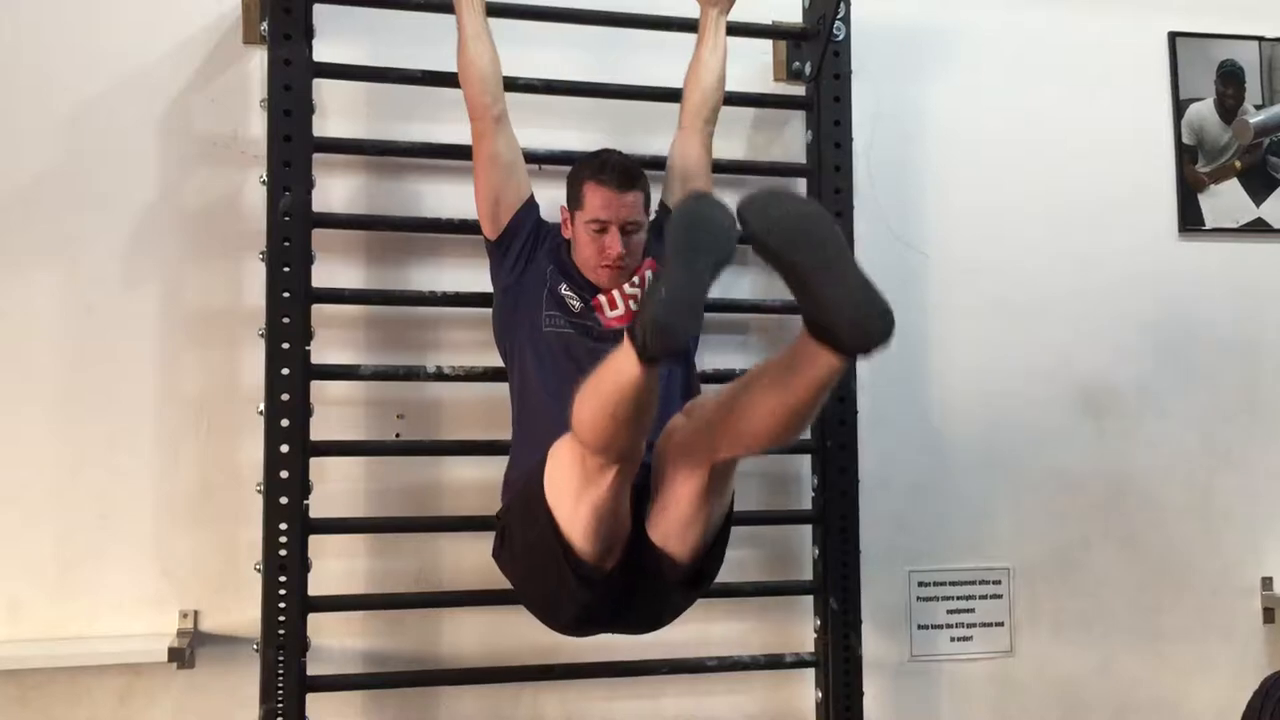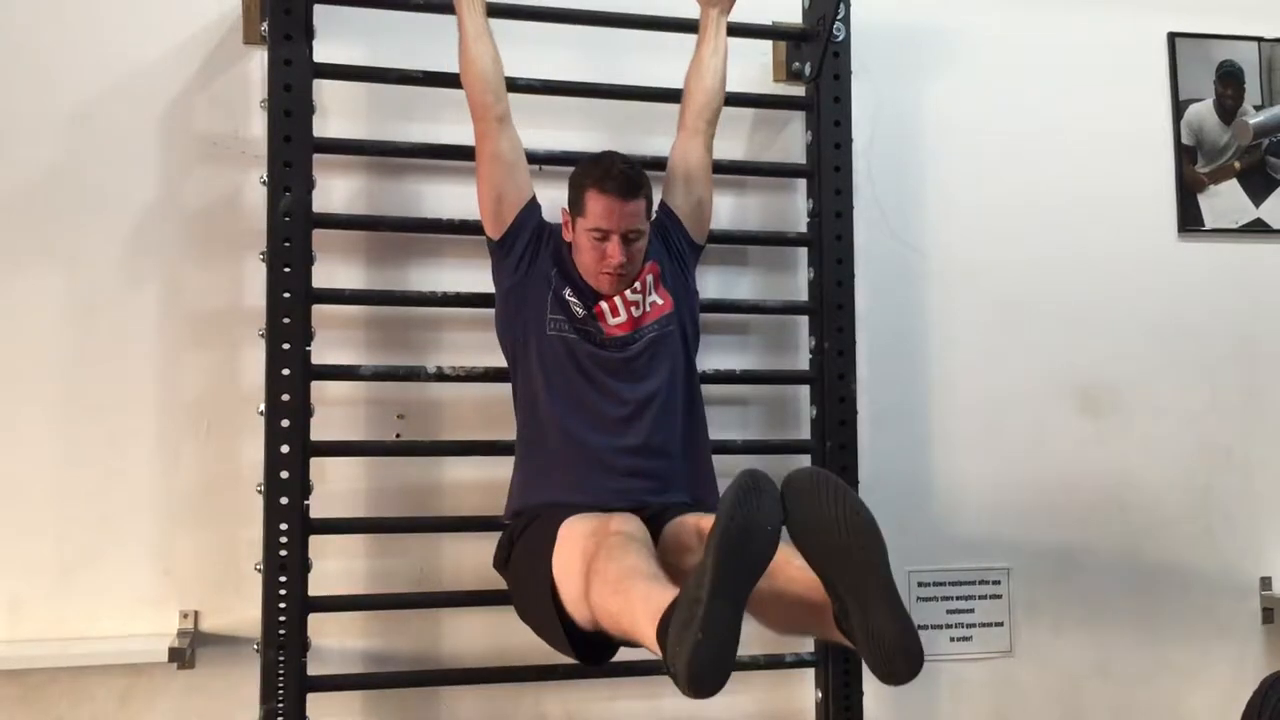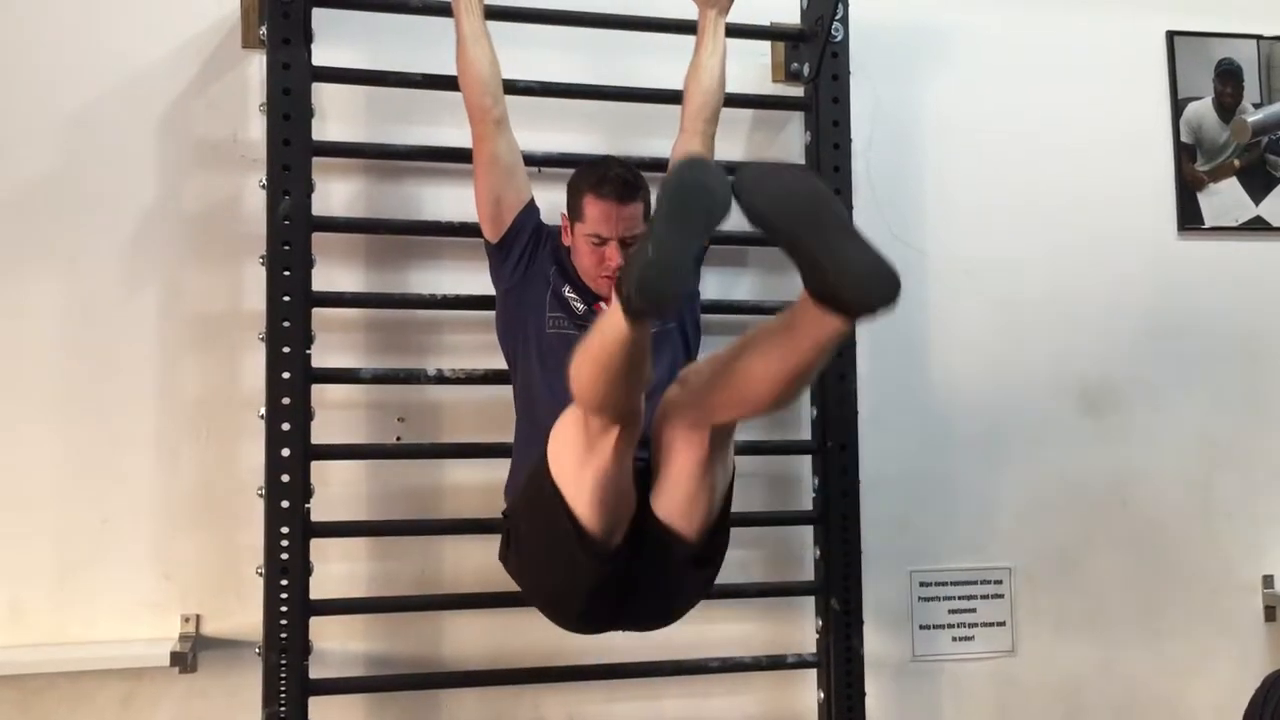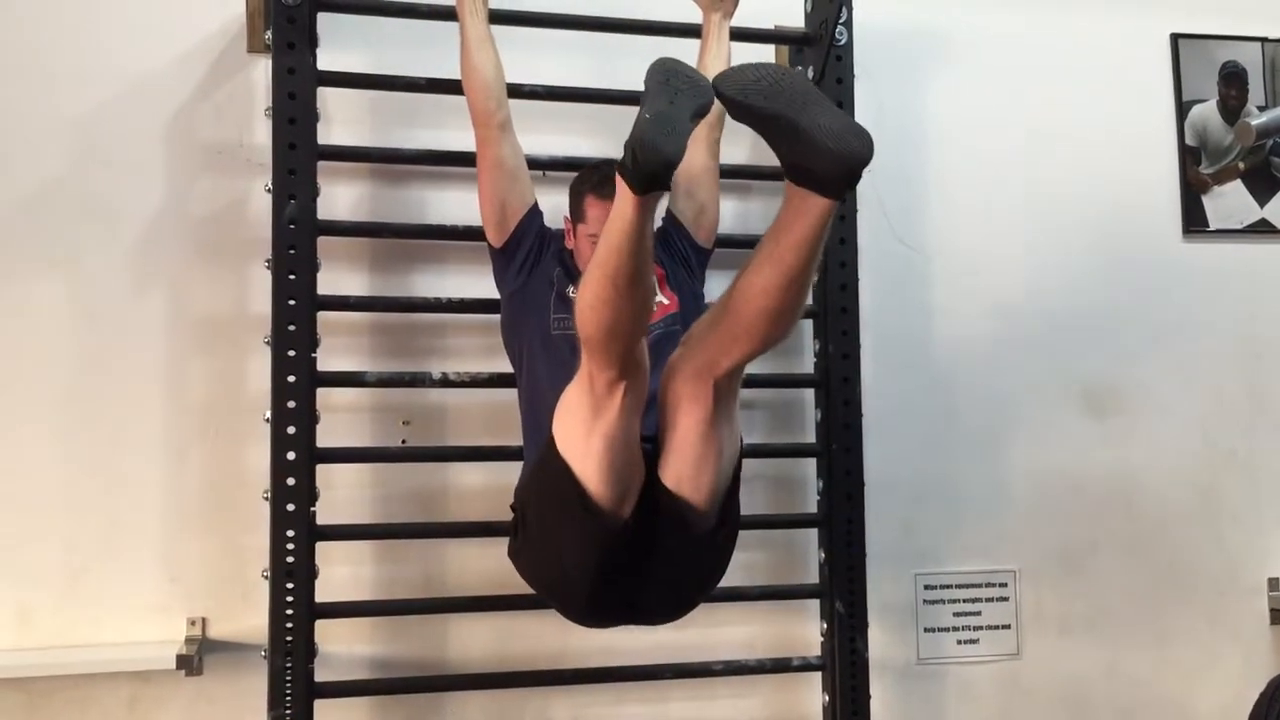
dt=1s
person 1, frame 1
left shoulder: (663, 260)
right shoulder: (530, 268)
left elbow: (697, 126)
right elbow: (490, 120)
left hip: (665, 555)
right hip: (562, 550)
left knee: (696, 426)
right knee: (601, 426)
left ankle: (833, 336)
right ankle: (658, 332)
person 1, frame 2
left shoulder: (669, 264)
right shoulder: (531, 268)
left elbow: (696, 130)
right elbow: (492, 122)
left hip: (671, 526)
right hip: (561, 537)
left knee: (714, 542)
right knee: (615, 543)
left ankle: (853, 612)
right ankle: (687, 627)
person 1, frame 3
left shoulder: (670, 267)
right shoulder: (530, 270)
left elbow: (697, 132)
right elbow: (489, 124)
left hip: (669, 559)
right hip: (568, 554)
left knee: (694, 399)
right knee: (607, 402)
left ankle: (834, 297)
right ankle: (640, 302)
person 1, frame 4
left shoulder: (675, 265)
right shoulder: (533, 271)
left elbow: (707, 135)
right elbow: (493, 128)
left hip: (678, 550)
right hip: (576, 545)
left knee: (703, 356)
right knee: (613, 354)
left ankle: (815, 179)
